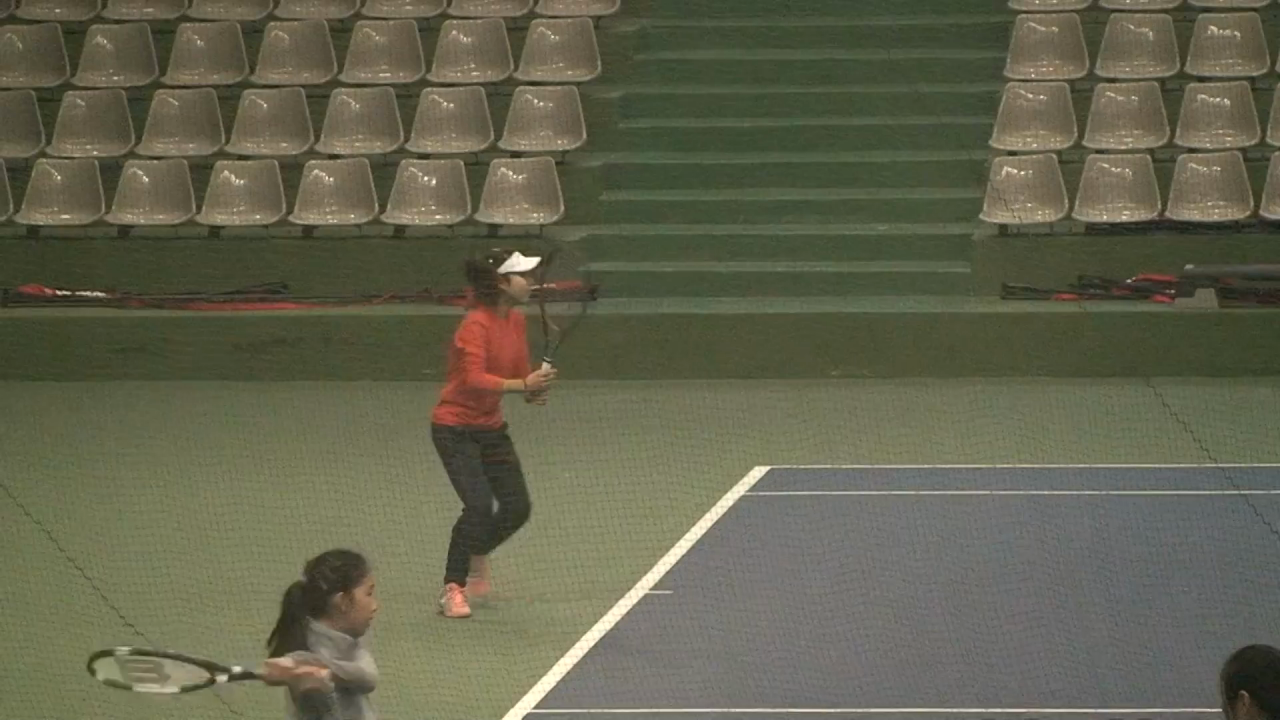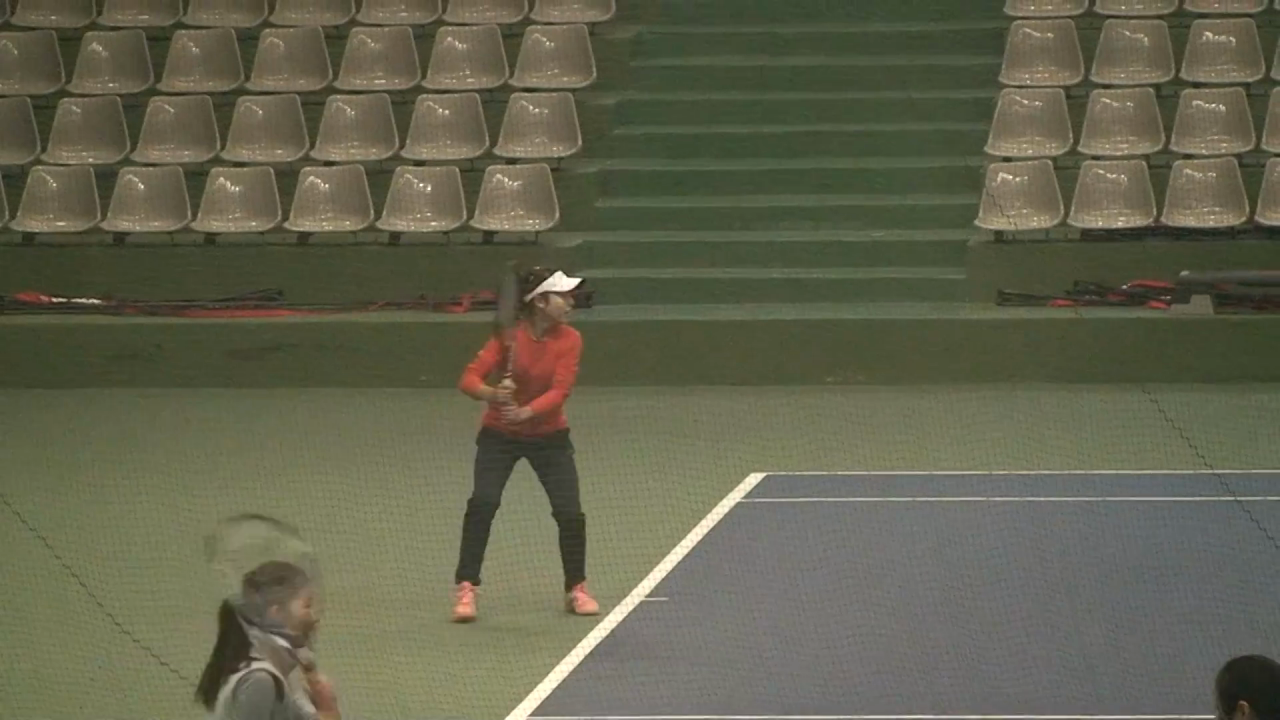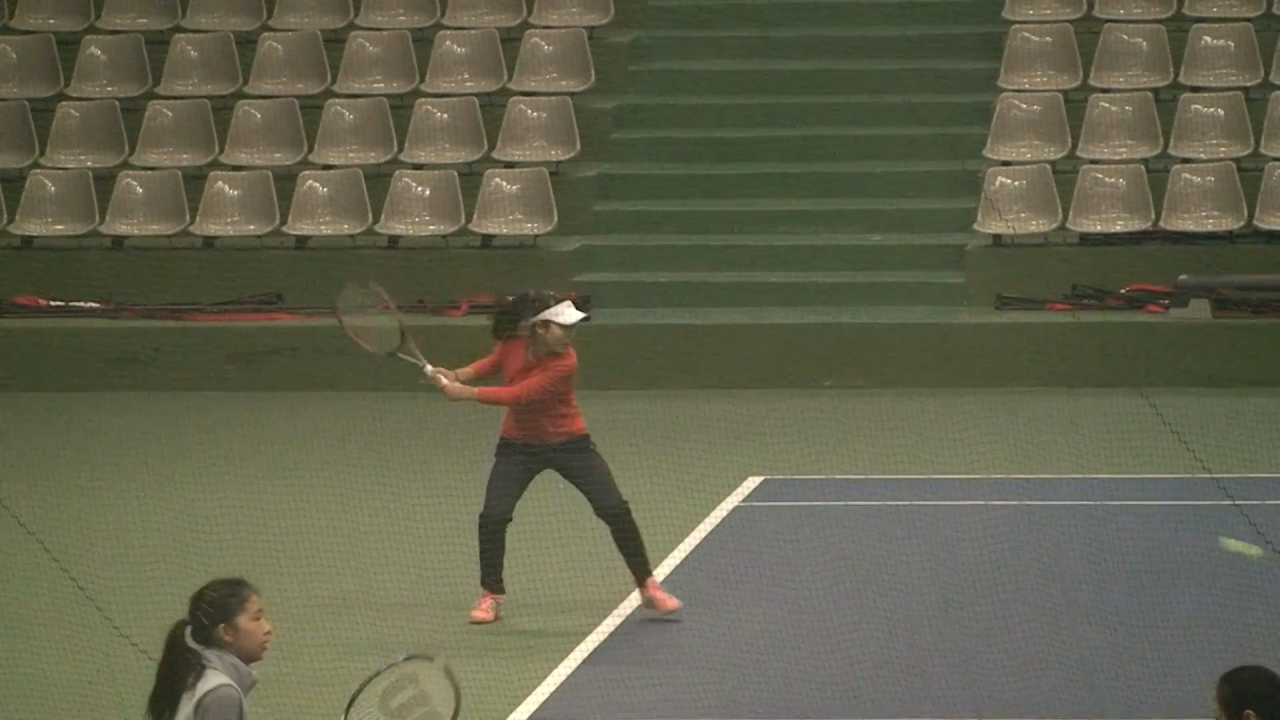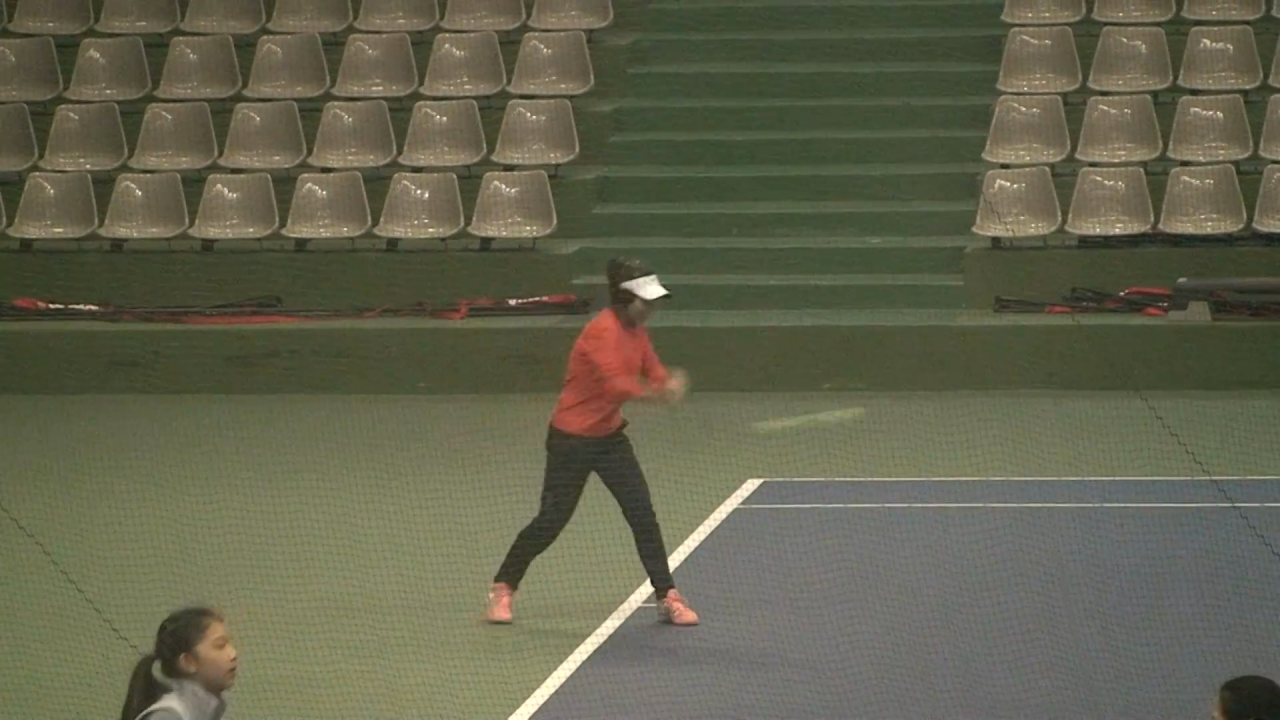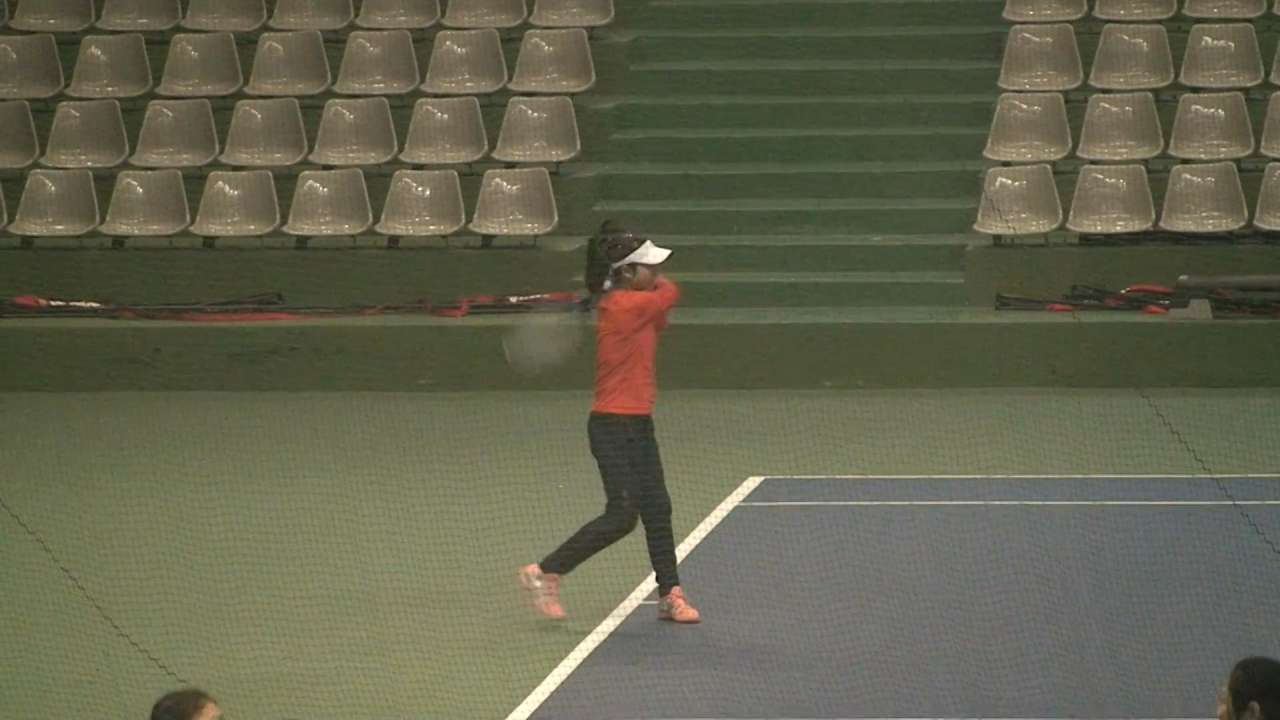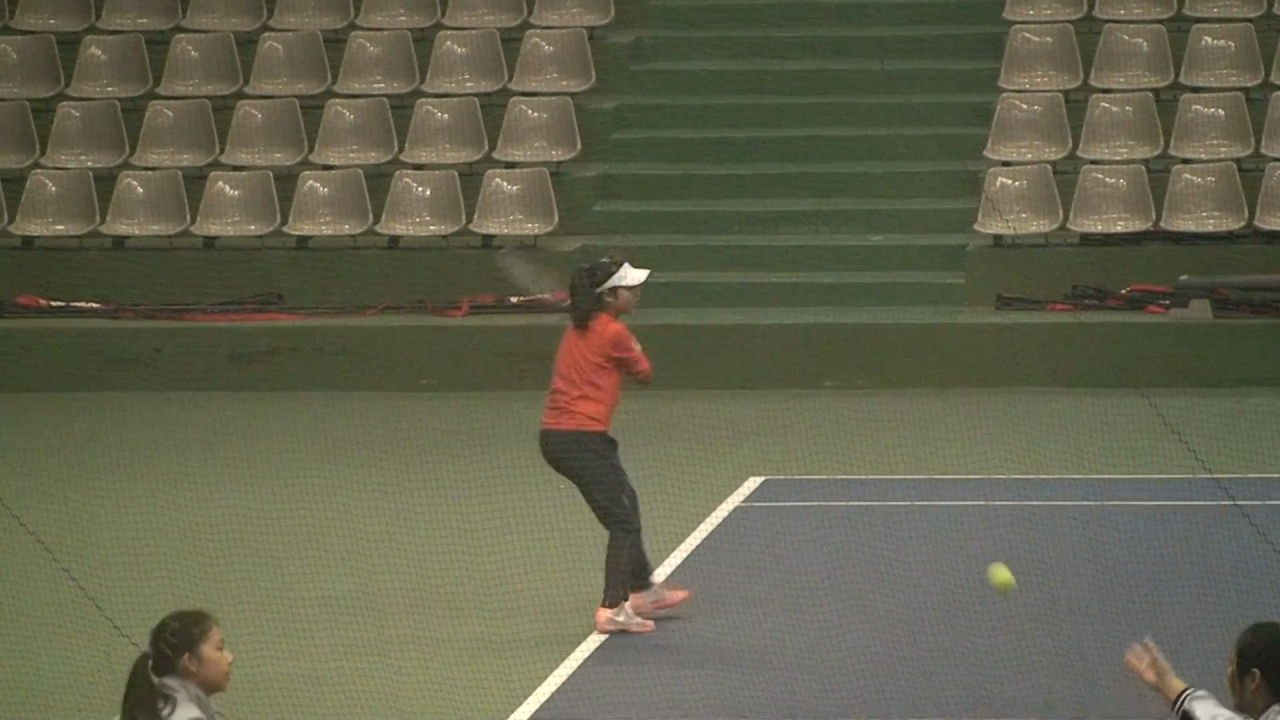
dt=0.3s
person 1, frame 1
left shoulder: (516, 319)
right shoulder: (475, 324)
left elbow: (522, 372)
right elbow: (473, 380)
left wrist: (536, 385)
right wrist: (520, 384)
left hip: (491, 427)
right hip: (455, 428)
left knee: (519, 507)
right knee: (479, 507)
left ankle: (476, 555)
right ankle: (452, 586)
person 1, frame 2
left shoulder: (570, 339)
right shoulder: (509, 337)
left elbow: (559, 390)
right elbow: (469, 379)
left wrist: (527, 412)
right wrist: (492, 395)
left hip: (550, 436)
right hip: (500, 435)
left knee: (570, 513)
right knee: (483, 502)
left ankle: (576, 588)
right ankle: (465, 587)
person 1, frame 3
left shoulder: (565, 363)
right shoulder: (511, 343)
left elbow: (517, 394)
right elbow: (495, 362)
left wrist: (465, 392)
right wrist: (461, 374)
left hip: (569, 443)
right hip: (519, 445)
left knee: (615, 510)
right knee: (493, 517)
left ankle: (648, 585)
right ankle: (491, 594)
person 1, frame 4
left shoulder: (636, 332)
right shoulder: (602, 331)
left elbow: (654, 372)
right elbow: (618, 385)
left wrist: (670, 383)
right wrist: (658, 392)
left hip: (609, 437)
right hip: (572, 440)
left knee: (642, 515)
right knee: (551, 521)
left ankle: (667, 597)
right ankle: (504, 587)
person 1, frame 5
left shoulder: (617, 304)
right shoulder: (632, 303)
left elbow: (656, 324)
right elbow: (670, 291)
right wrist: (649, 280)
left hip: (635, 424)
right hip: (616, 426)
left knee: (657, 510)
right knee: (621, 516)
left ankle: (670, 593)
right ankle: (543, 573)
person 1, frame 6
left shoulder: (581, 327)
right shoulder: (614, 333)
right elbow: (643, 373)
right wrist: (635, 350)
left hip: (555, 437)
right hip: (583, 440)
left knee: (622, 511)
right knee: (624, 522)
left ankle: (642, 592)
right ankle: (612, 609)
